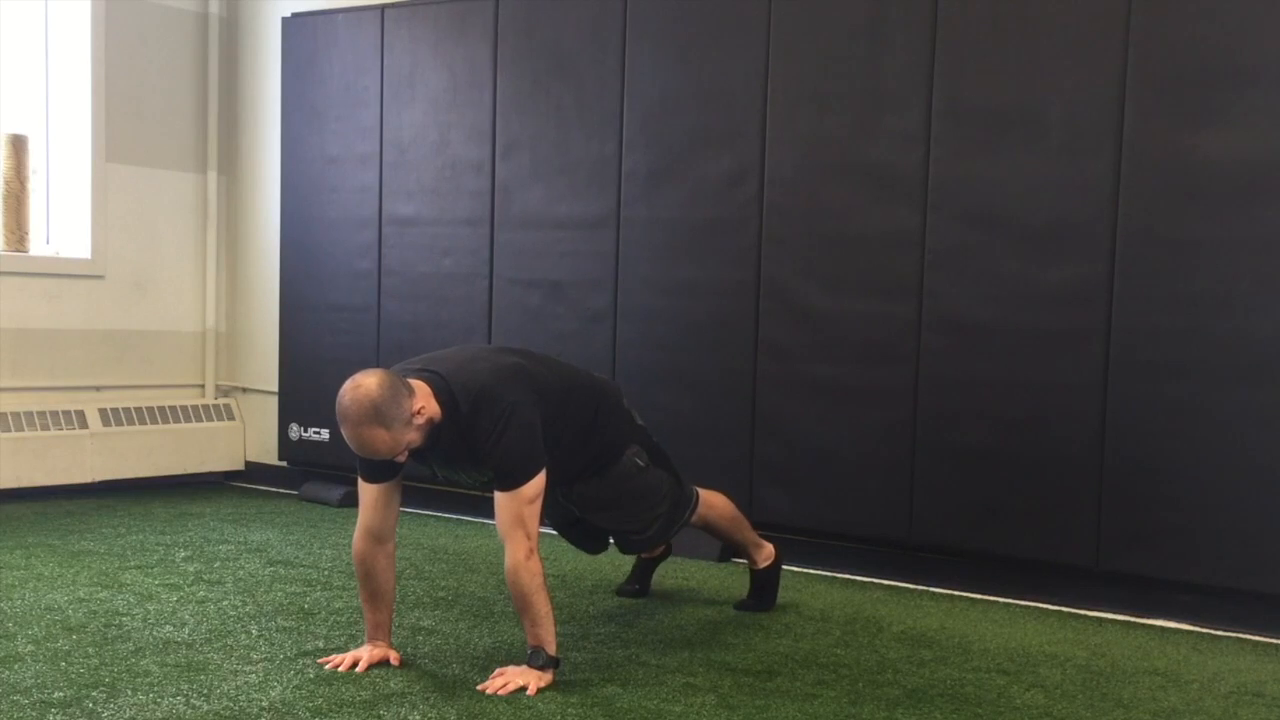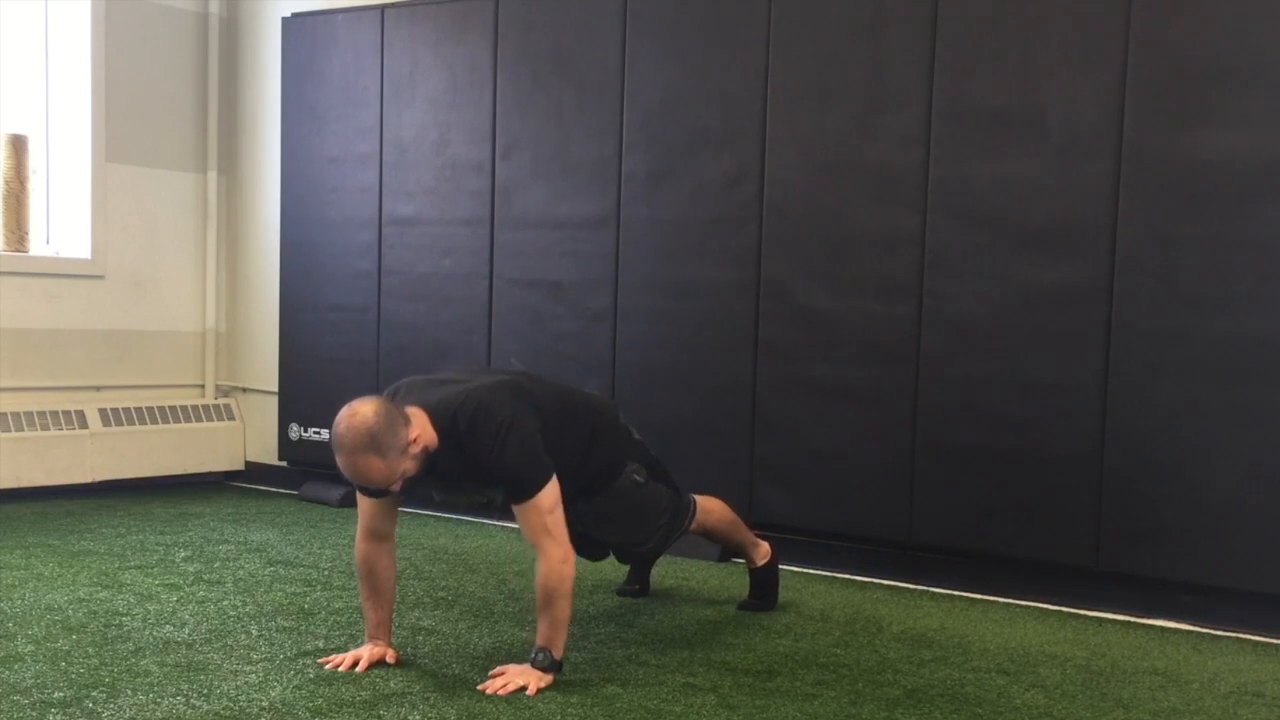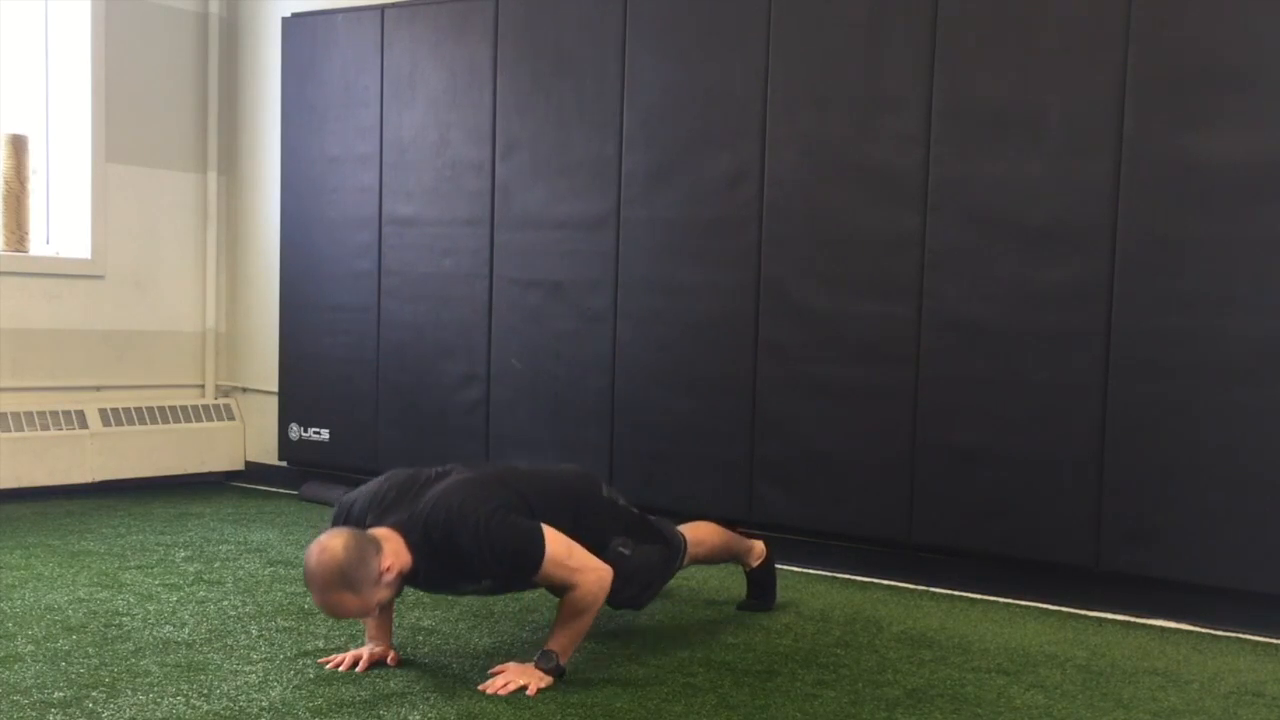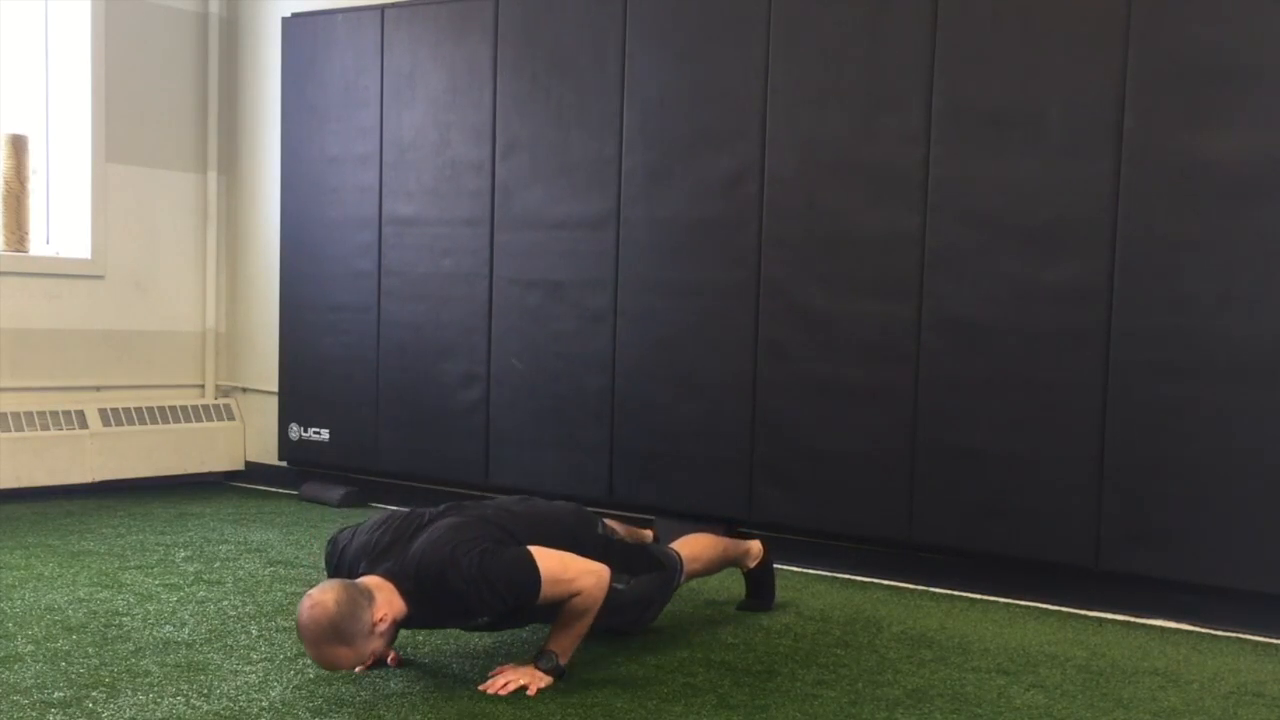
dt=0.5s
person 1, frame 1
left shoulder: (495, 408)
right shoulder: (380, 412)
left elbow: (520, 548)
right elbow: (373, 536)
left wrist: (541, 662)
right wrist: (377, 641)
left hip: (598, 434)
right hip: (546, 457)
left knee: (679, 509)
right knee: (592, 538)
left ankle: (761, 558)
right ankle: (651, 553)
person 1, frame 2
left shoulder: (495, 429)
right shoulder: (377, 437)
left elbow: (554, 552)
right elbow: (374, 538)
left wrist: (544, 662)
right wrist: (377, 638)
left hip: (597, 452)
right hip: (547, 470)
left knee: (676, 518)
right knee: (596, 544)
left ankle: (759, 556)
right ankle: (643, 557)
person 1, frame 3
left shoulder: (468, 532)
right shoulder: (355, 520)
left elbow: (594, 576)
left wrist: (547, 664)
right wrist: (377, 638)
left hip: (580, 515)
right hip: (535, 511)
left knee: (673, 551)
left ankle: (753, 554)
right ankle: (640, 531)
person 1, frame 4
left shoulder: (459, 570)
right shoulder: (347, 557)
left elbow: (592, 578)
left wrist: (547, 664)
right wrist: (374, 645)
left hip: (575, 550)
right hip: (525, 528)
left knee: (669, 568)
left ankle: (750, 553)
right ankle: (638, 536)
